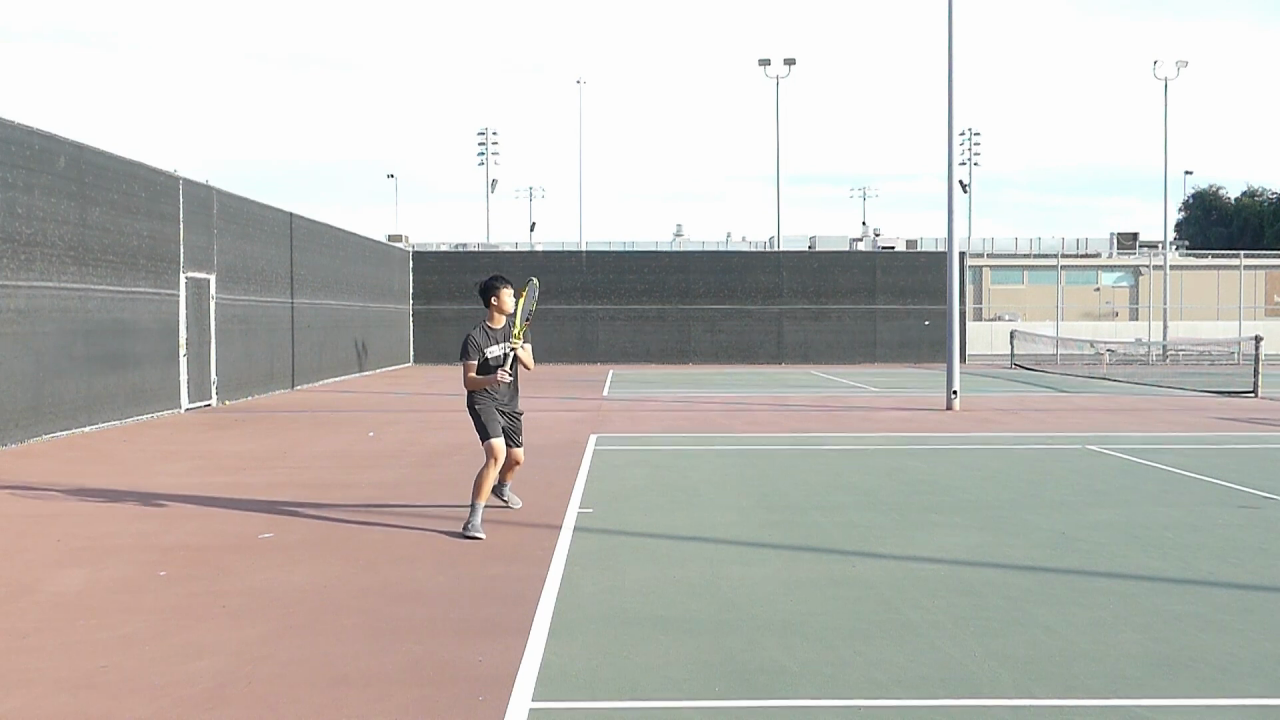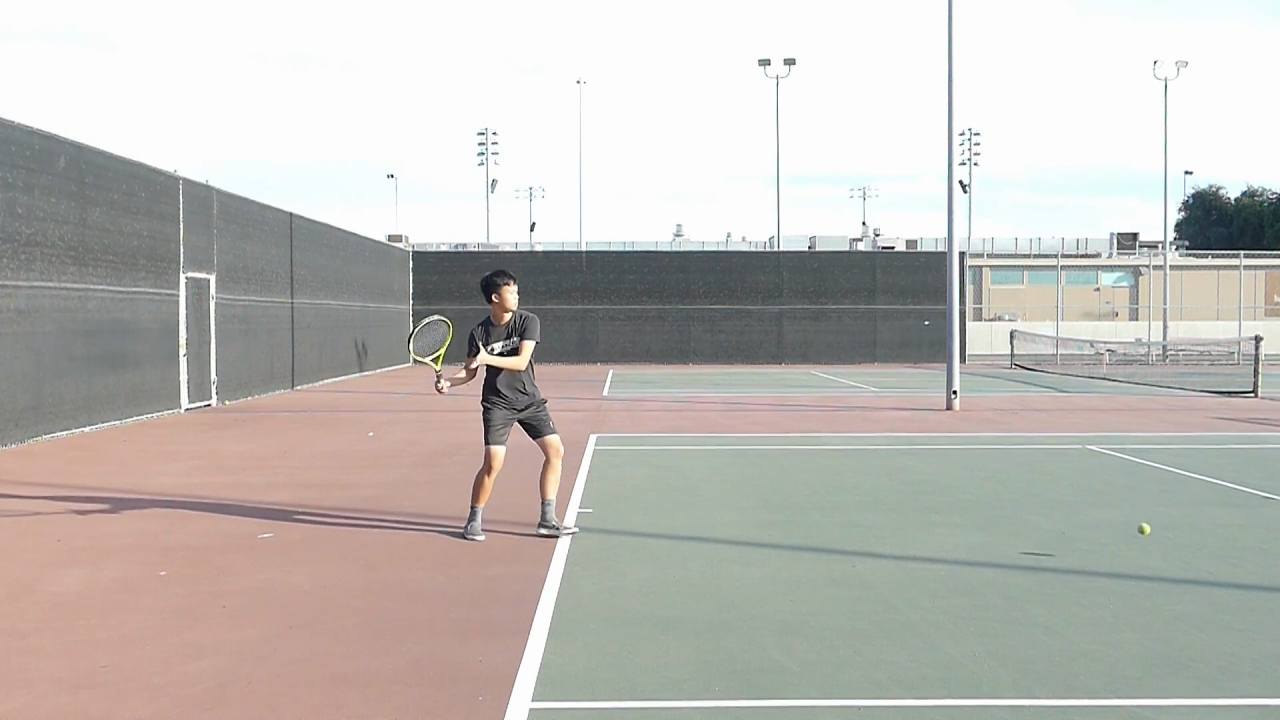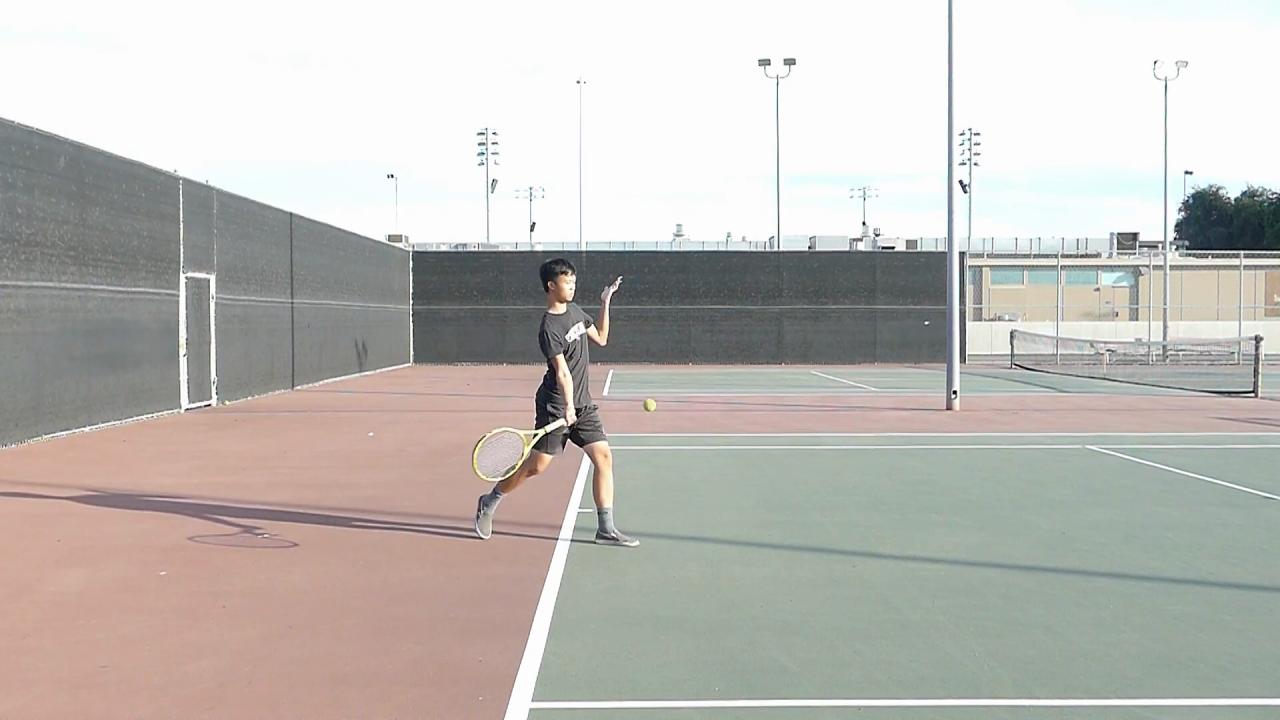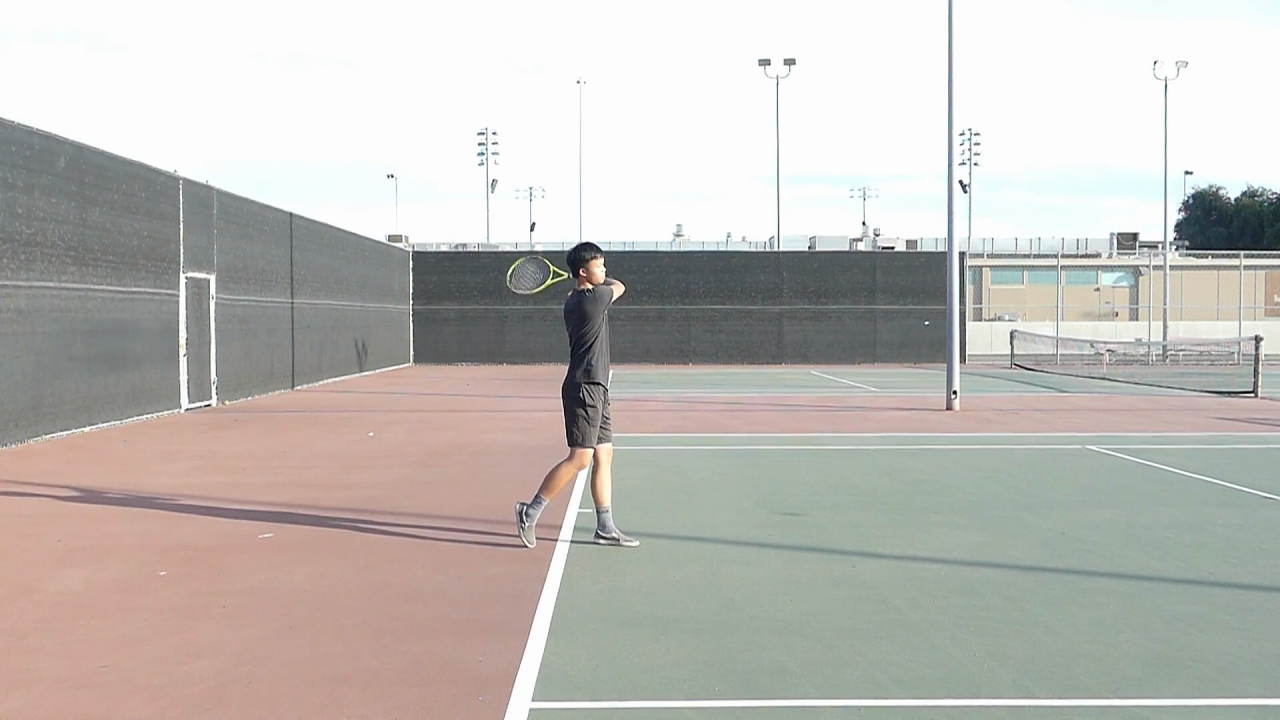
dt=0.7s
person 1, frame 1
right shoulder: (474, 338)
left elbow: (529, 364)
right elbow: (468, 381)
left wrist: (519, 351)
right wrist: (492, 378)
left hip: (510, 405)
right hip: (483, 404)
left knee: (516, 459)
right knee: (497, 455)
left ankle: (501, 489)
right ankle: (473, 520)
person 1, frame 2
left shoulder: (528, 321)
right shoulder: (479, 332)
left elbow: (521, 362)
right elbow: (469, 371)
left wrist: (488, 359)
right wrist: (446, 382)
left hip: (529, 399)
right hip: (497, 404)
left knee: (555, 450)
right knee: (492, 463)
left ankle: (547, 520)
right ankle: (473, 520)
person 1, frame 3
left shoulder: (575, 312)
right shoulder: (549, 328)
left elbow: (601, 339)
right elbow: (562, 374)
left wrist: (605, 304)
right wrist: (567, 406)
left hip: (583, 403)
right hip: (556, 405)
left knee: (603, 456)
right knee: (536, 465)
left ankle: (606, 528)
right ankle: (489, 503)
person 1, frame 4
left shoulder: (573, 303)
right shoulder: (594, 297)
right elbow: (619, 286)
right wrist: (601, 281)
left hip: (593, 389)
right hip: (585, 388)
left knee: (603, 455)
right knee: (580, 458)
left ankle: (606, 528)
right ankle: (530, 512)
